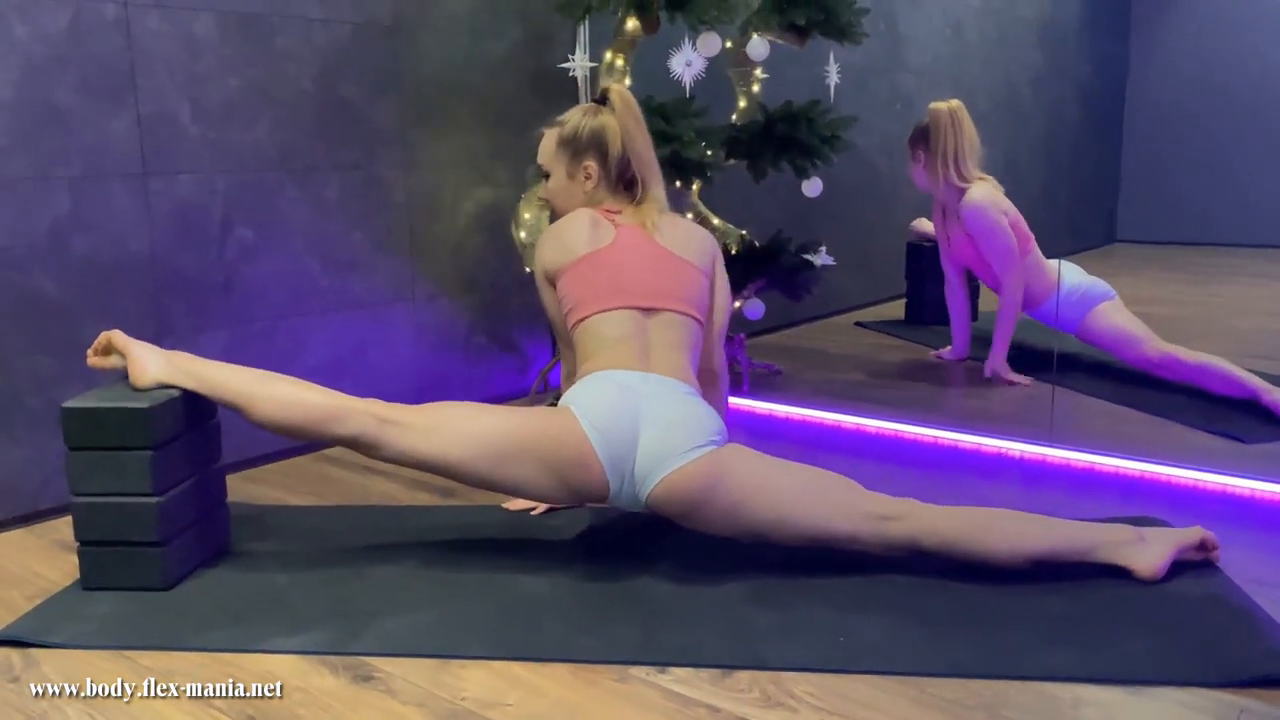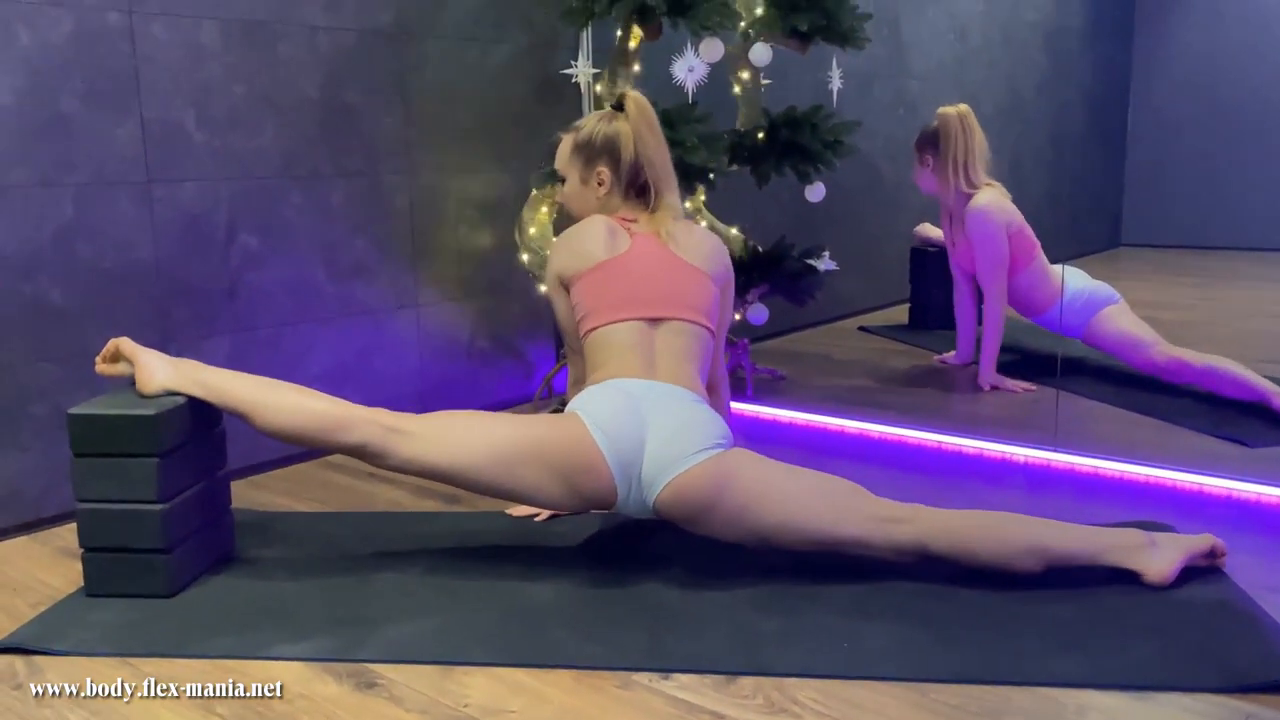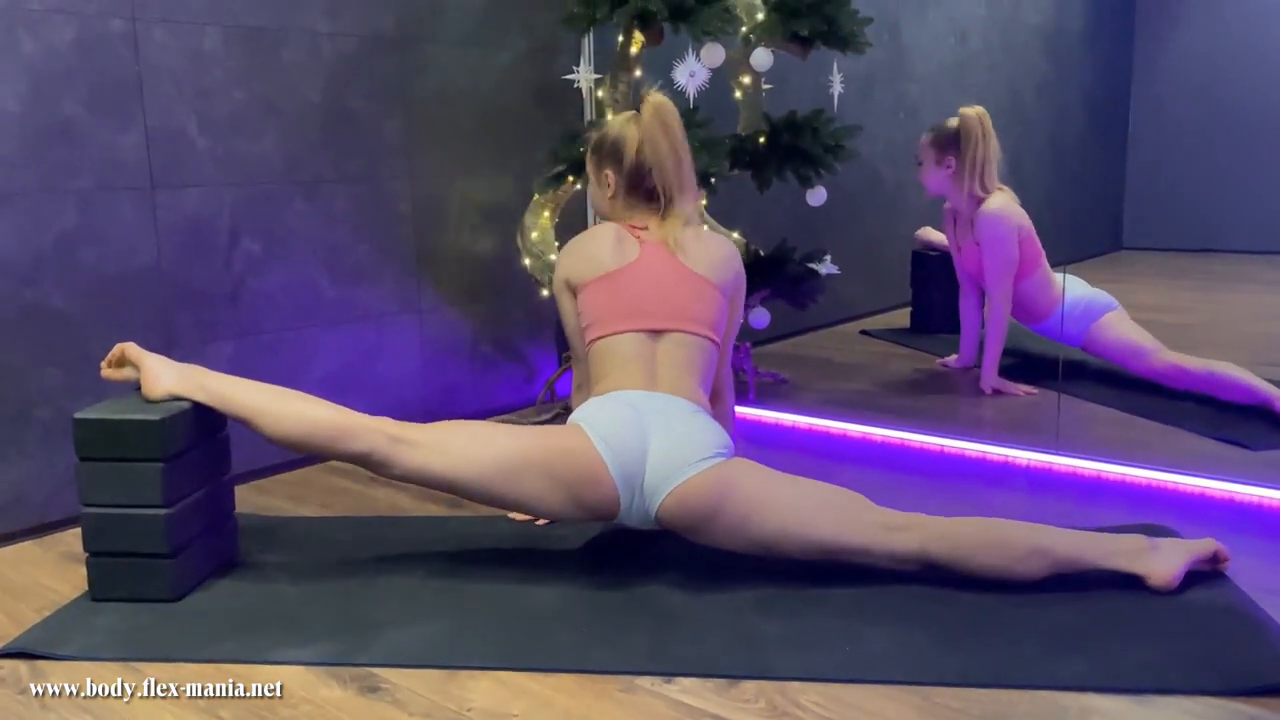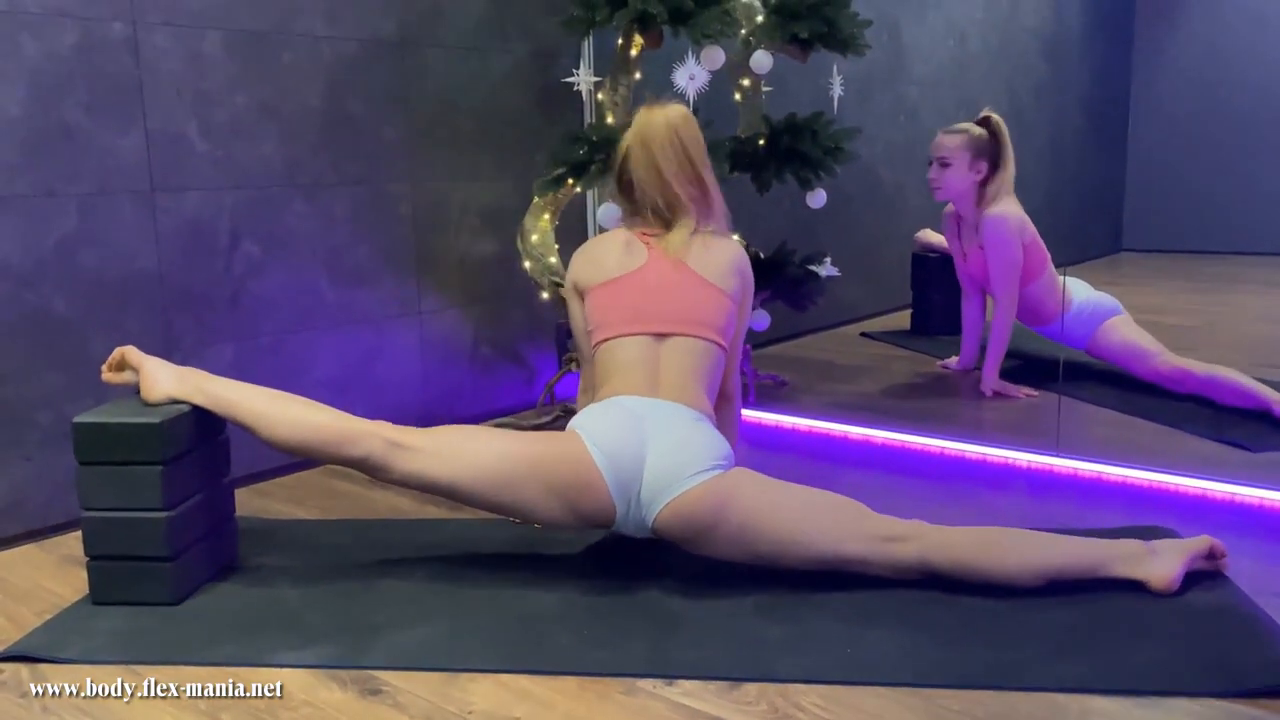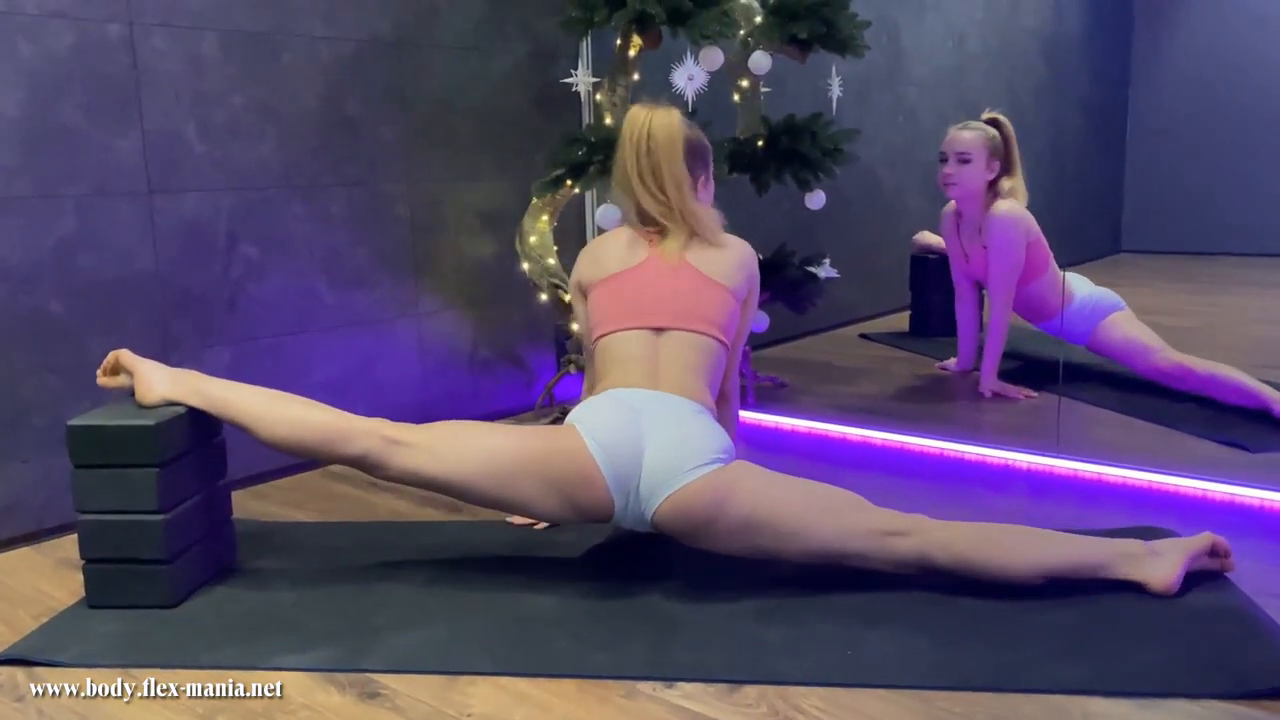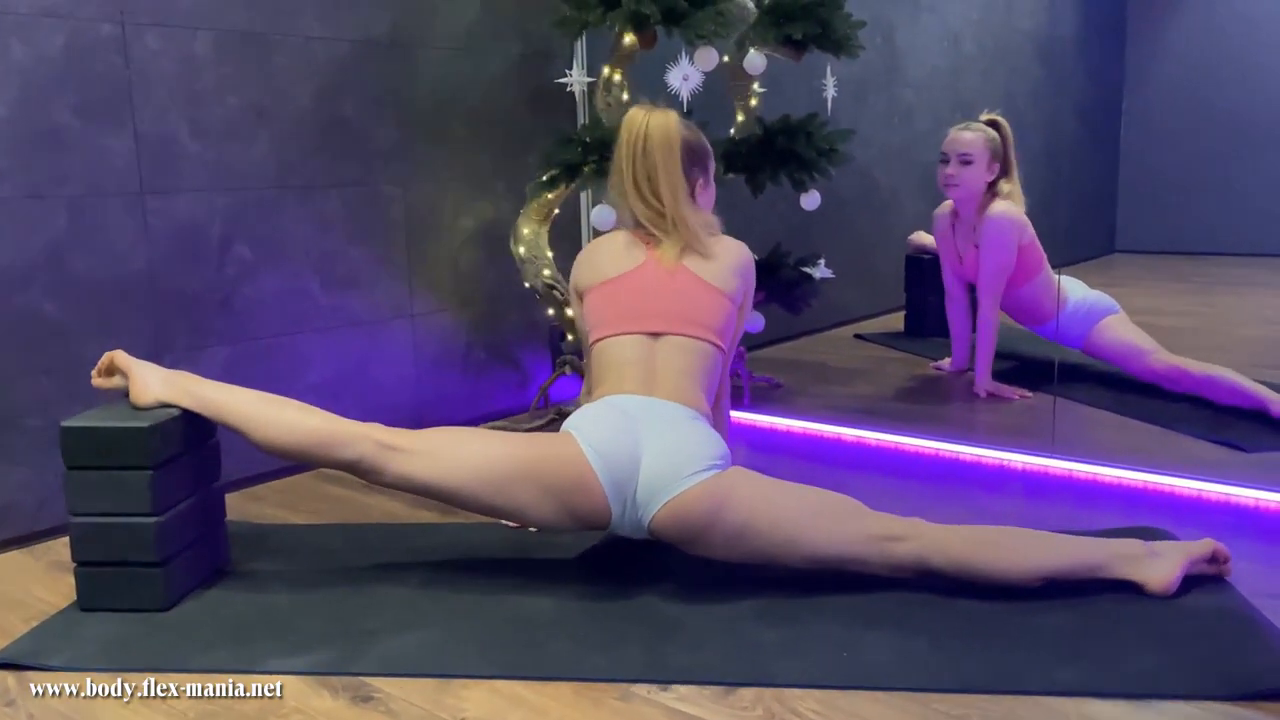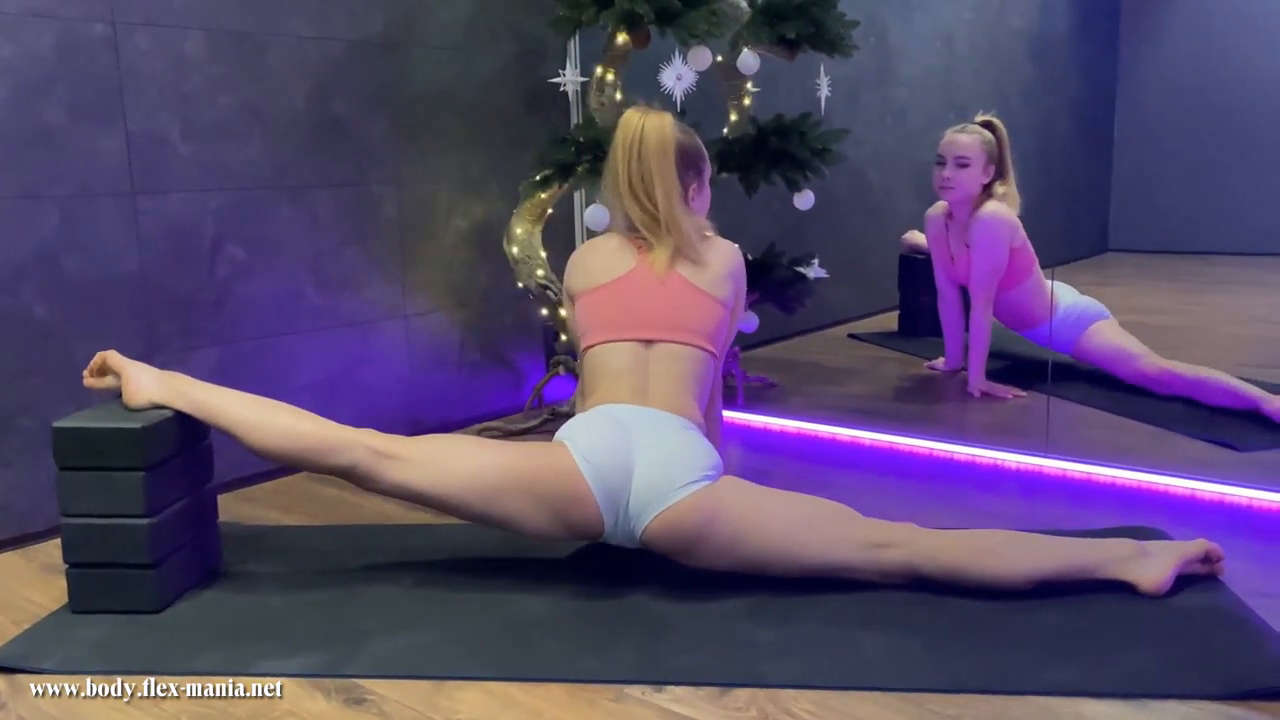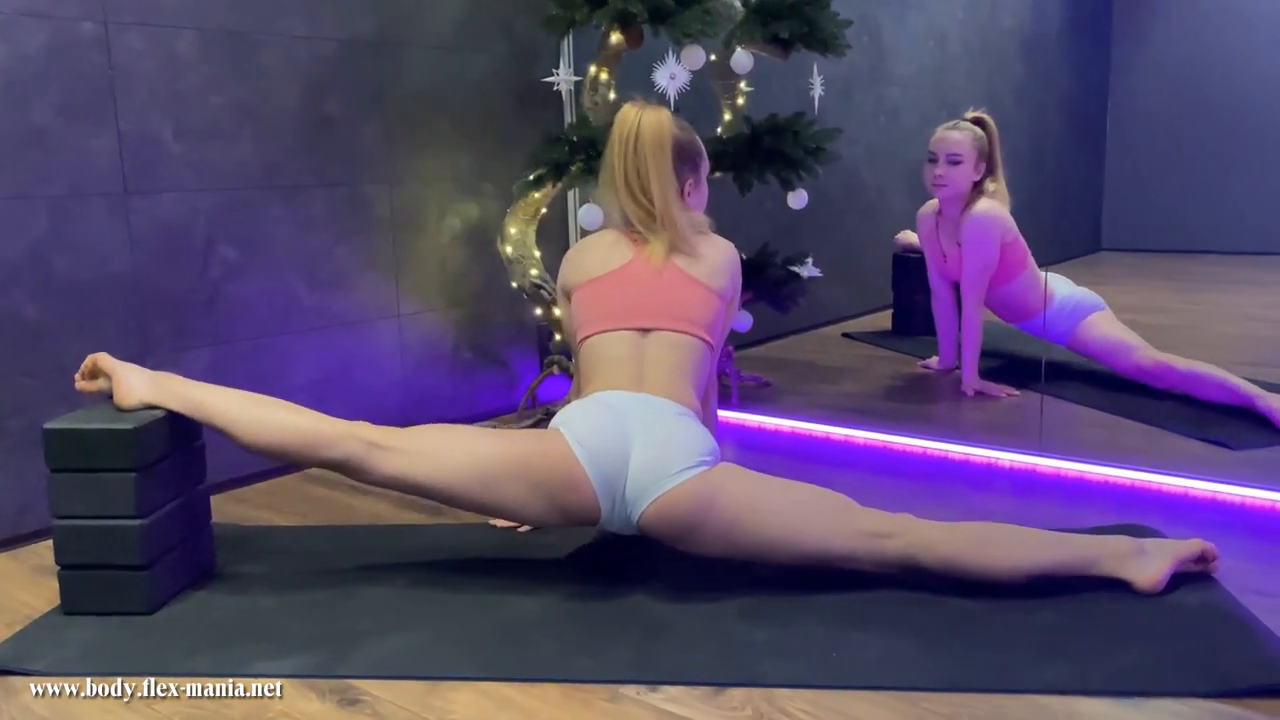
dt=0.2s
person 1, frame 1
left shoulder: (558, 240)
right shoulder: (699, 240)
left wrist: (568, 481)
right wrist: (701, 466)
left hip: (595, 427)
right hip: (682, 441)
left knee: (370, 422)
right knee: (894, 523)
left ankle: (164, 363)
person 1, frame 2
left shoulder: (569, 246)
right shoulder: (711, 246)
left wrist: (575, 486)
right wrist: (708, 466)
left hip: (602, 435)
right hip: (688, 447)
left knee: (375, 430)
right knee: (901, 527)
left ankle: (170, 372)
person 1, frame 3
left shoulder: (575, 253)
right shoulder: (722, 249)
left hip: (603, 447)
right hip: (690, 459)
left knee: (382, 442)
right knee: (904, 537)
left ankle: (178, 379)
person 1, frame 4
left shoulder: (588, 256)
right shoulder: (731, 256)
left hip: (599, 452)
right hip: (687, 470)
left knee: (379, 446)
right knee: (904, 546)
person 1, frame 5
left shoulder: (593, 253)
right shoulder: (737, 255)
left hip: (597, 442)
right hip: (686, 460)
left knee: (374, 441)
right knee: (902, 539)
left ankle: (172, 380)
person 1, frame 6
left shoulder: (592, 256)
right shoulder: (734, 256)
left hip: (594, 452)
right hip: (684, 470)
left knee: (370, 447)
right knee: (904, 544)
person 1, frame 7
left shoulder: (584, 259)
right shoulder: (725, 259)
left hip: (585, 462)
right hip: (676, 479)
left knee: (364, 454)
right knee: (892, 550)
person 1, frame 8
left shoulder: (580, 255)
right shoulder: (721, 254)
left hip: (583, 448)
right hip: (674, 462)
left knee: (359, 447)
right knee: (890, 539)
person 2, frame 1
left shoulder: (976, 206)
right shoulder: (944, 204)
left elbow: (1012, 286)
right elbow: (953, 278)
left wrist: (996, 358)
right wrist: (959, 346)
left hip: (1072, 299)
right hip: (1050, 287)
left knee: (1159, 357)
person 2, frame 2
left shoulder: (983, 211)
right shoulder: (950, 209)
left elbow: (995, 296)
right elbow: (963, 284)
left wrist: (988, 371)
right wrist: (964, 352)
left hip: (1078, 303)
right hip: (1054, 289)
left knee: (1168, 361)
person 2, frame 3
left shoulder: (996, 215)
right shoulder: (952, 213)
left elbow: (999, 302)
right elbow: (969, 290)
left wrist: (989, 374)
right wrist: (966, 356)
left hip: (1077, 312)
right hip: (1052, 298)
left knee: (1169, 367)
person 2, frame 4
left shoulder: (1000, 219)
right shoulder: (952, 217)
left elbow: (1005, 305)
right elbow: (971, 293)
left wrist: (990, 376)
right wrist: (967, 358)
left hip: (1082, 316)
right hip: (1049, 313)
left knee: (1170, 371)
person 2, frame 5
left shoulder: (1006, 218)
right shoulder: (951, 217)
left elbow: (1000, 305)
right elbow: (965, 293)
left wrist: (989, 377)
right wrist: (965, 360)
left hip: (1085, 310)
right hip: (1047, 311)
left knee: (1171, 368)
person 2, frame 6
left shoulder: (1001, 219)
right shoulder: (944, 217)
left elbow: (988, 303)
right elbow: (955, 293)
left wrist: (983, 378)
right wrist: (959, 359)
left hip: (1078, 312)
right hip: (1041, 312)
left knee: (1166, 369)
person 2, frame 7
left shoulder: (993, 220)
right shoulder: (936, 219)
left elbow: (981, 304)
right elbow: (948, 293)
left wrist: (977, 378)
right wrist: (953, 359)
left hip: (1067, 319)
right hip: (1029, 321)
left knee: (1157, 374)
person 2, frame 8
left shoulder: (984, 216)
right shoulder: (927, 217)
left elbow: (971, 302)
right elbow: (942, 292)
left wrist: (971, 377)
right wrist: (947, 358)
left hip: (1064, 310)
right hip: (1026, 311)
left knee: (1152, 367)
